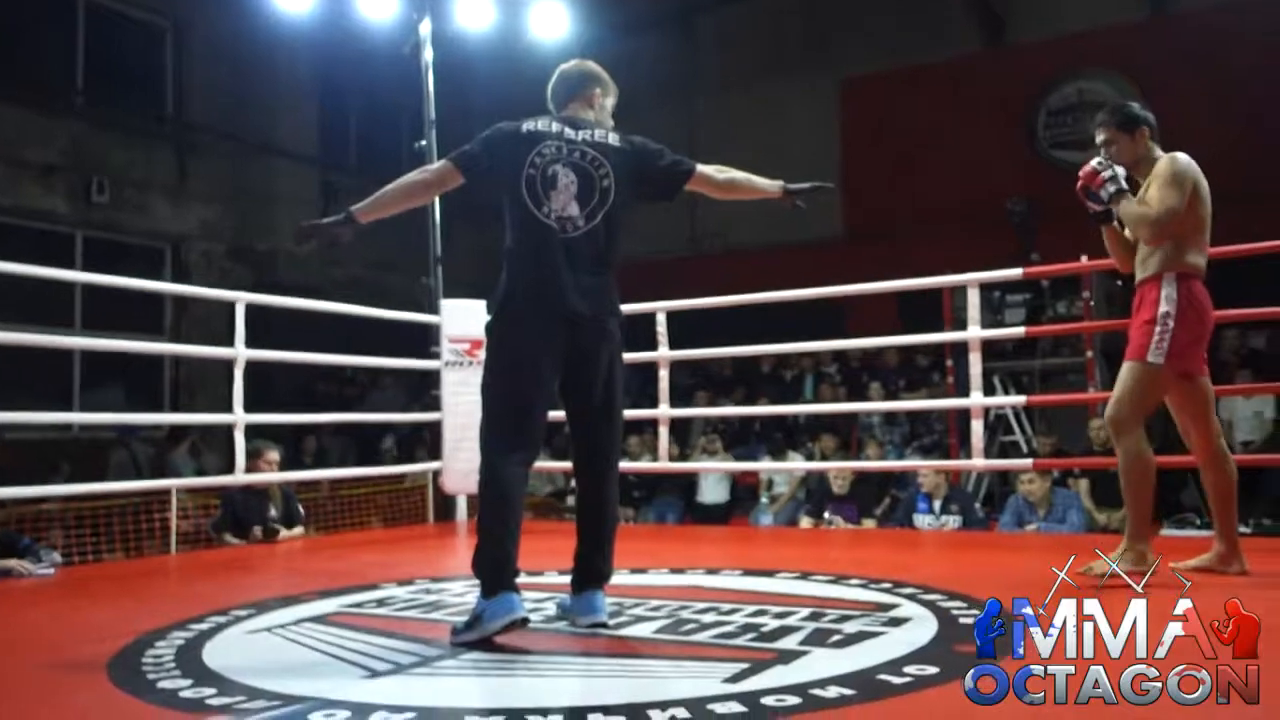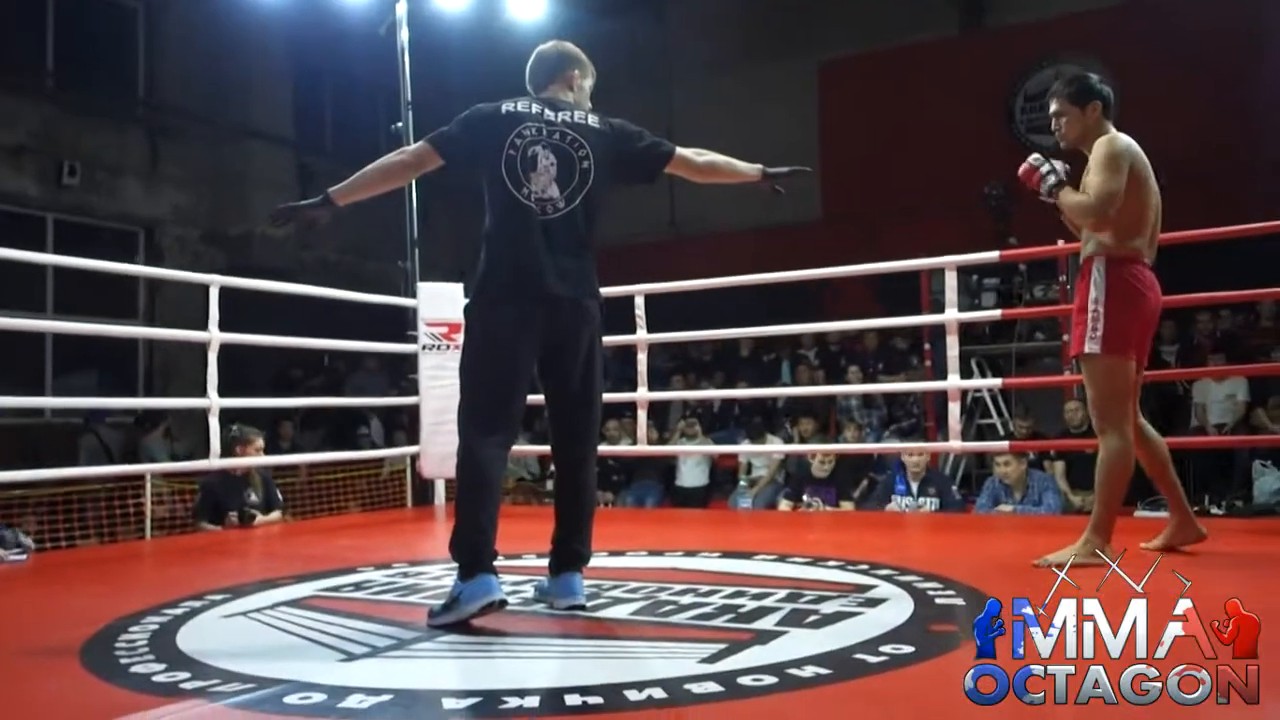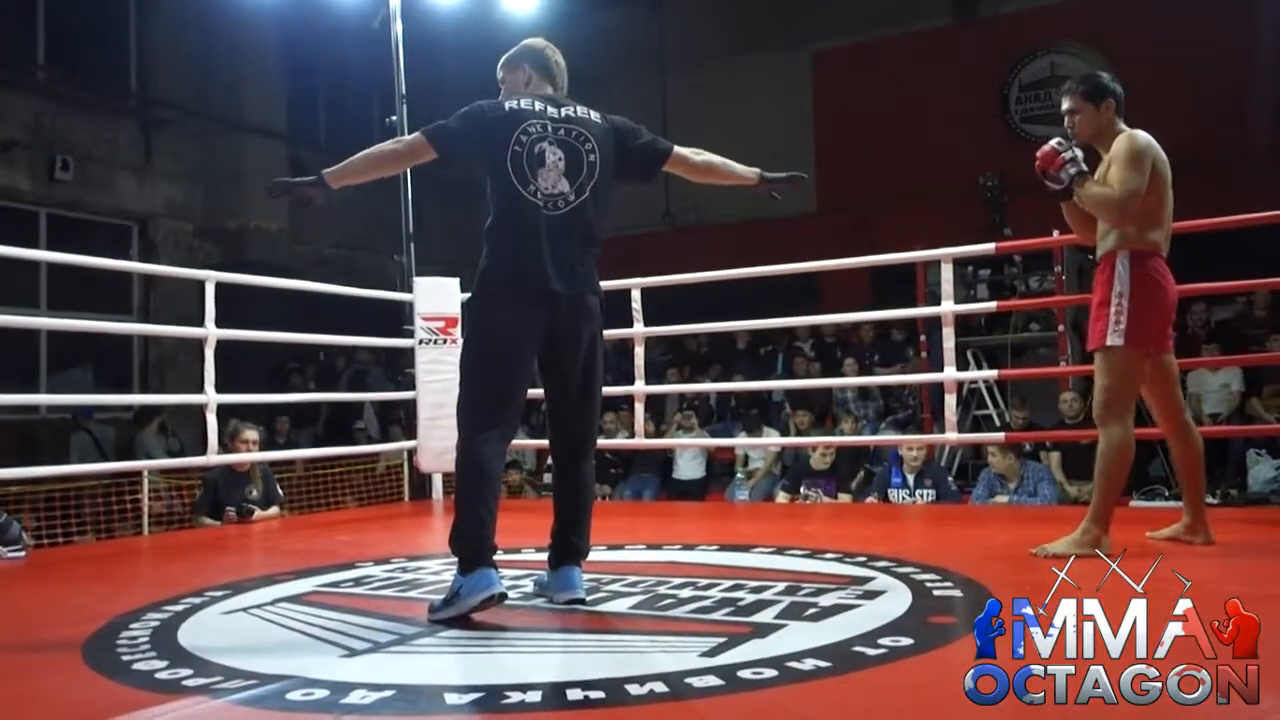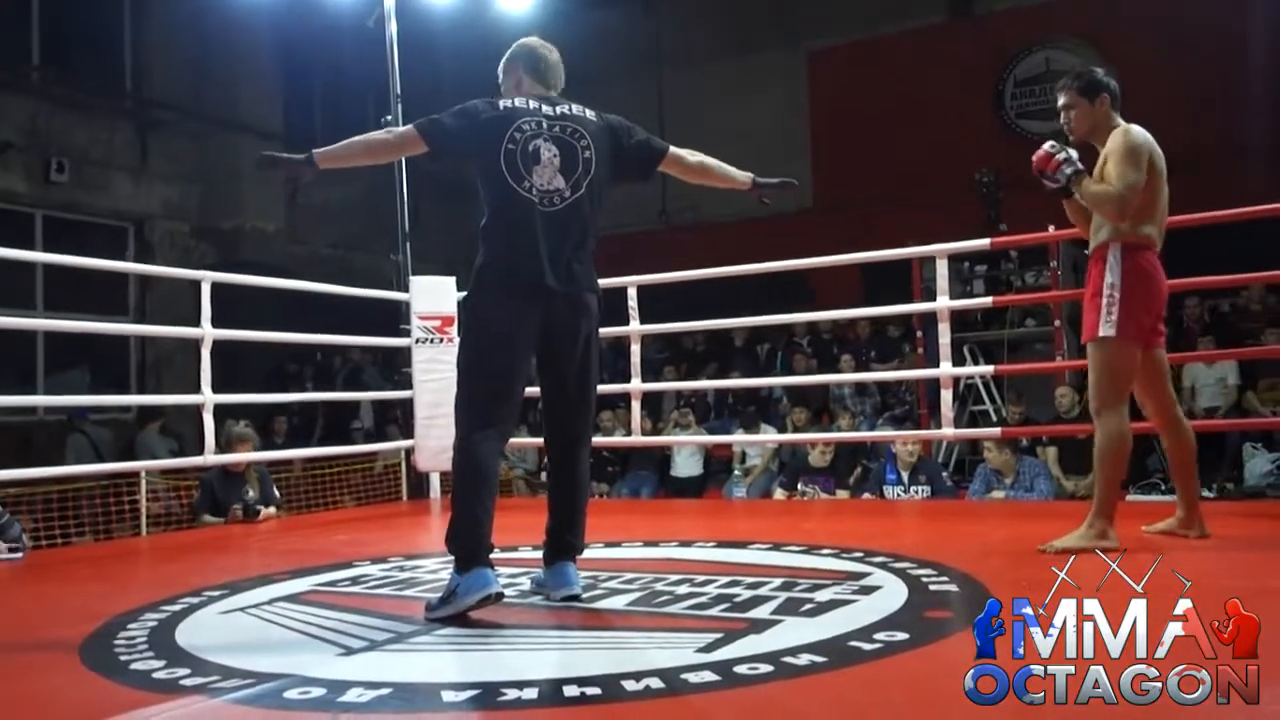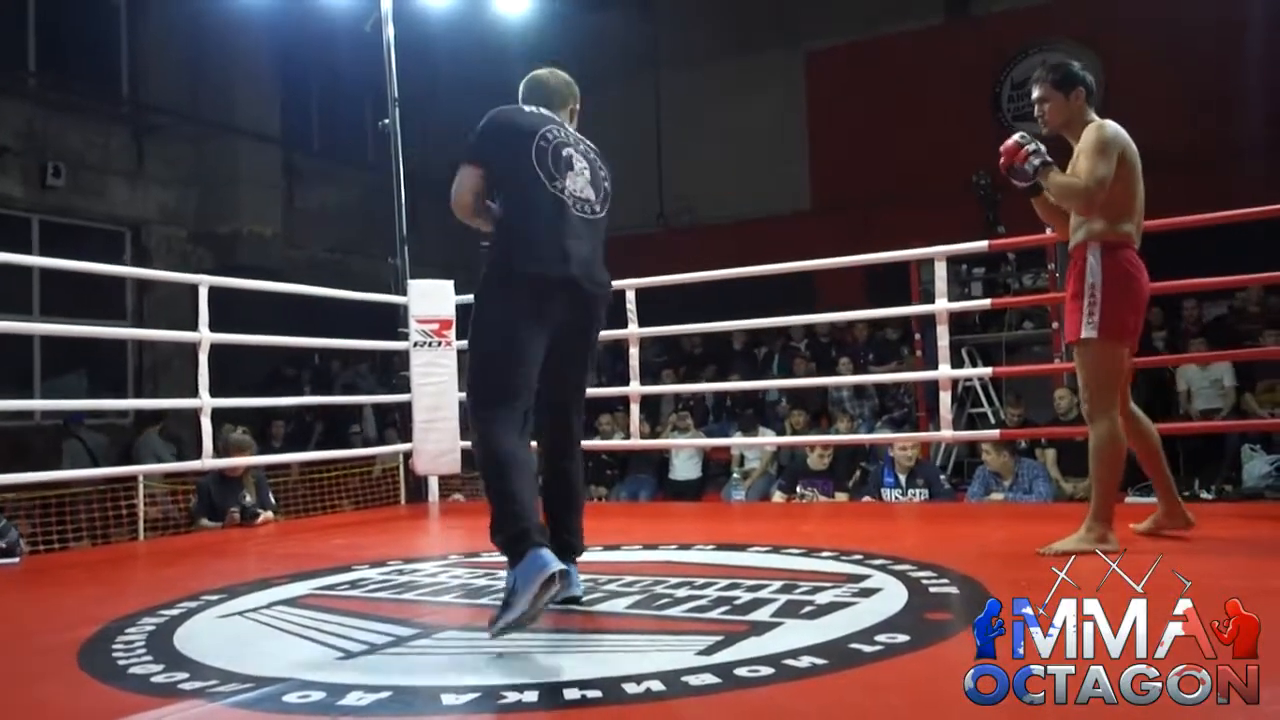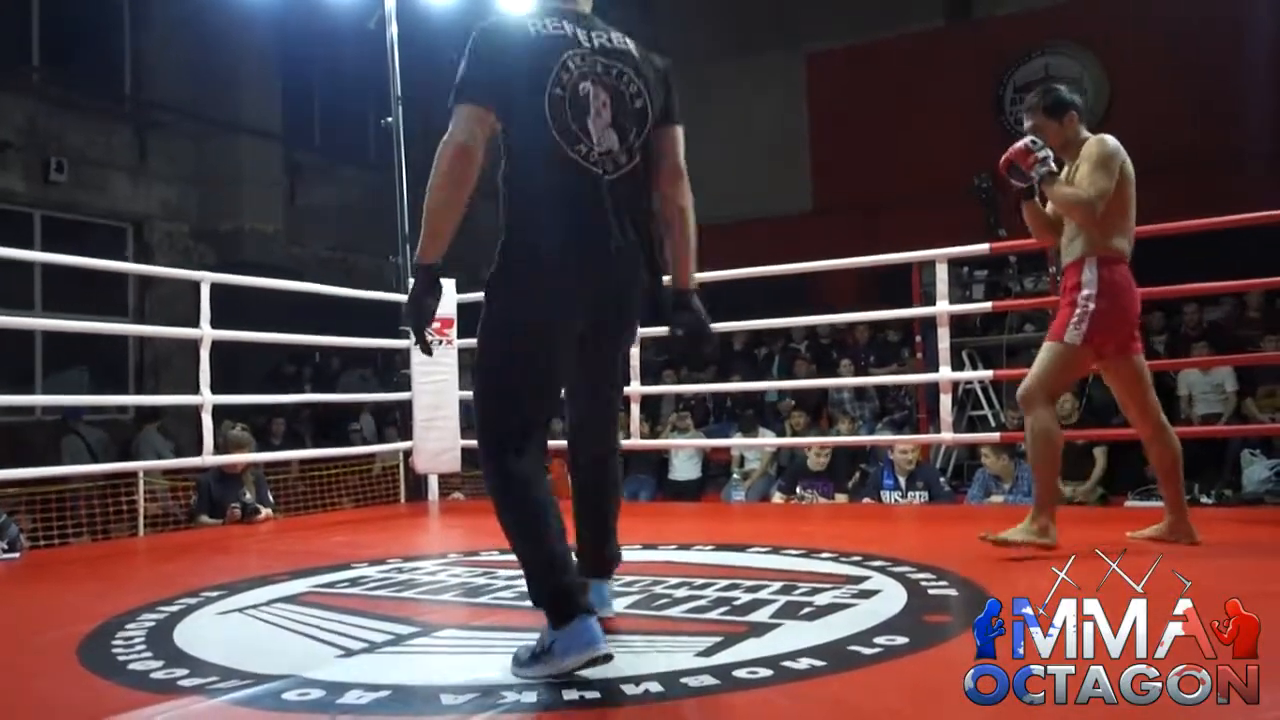
dt=0.5s
person 1, frame 1
left shoulder: (511, 138)
right shoulder: (627, 151)
left elbow: (429, 180)
right elbow: (716, 180)
left wrist: (351, 219)
right wrist: (784, 189)
left hip: (525, 316)
right hip: (594, 320)
left knee: (506, 450)
right knee: (597, 457)
left ankle: (498, 593)
right ankle: (589, 591)
person 1, frame 2
left shoulder: (490, 120)
right shoulder: (606, 133)
left elbow: (408, 161)
right elbow: (695, 163)
left wrist: (328, 200)
right wrist: (763, 173)
left hip: (505, 298)
right hip: (574, 302)
left knee: (486, 432)
right knee: (576, 440)
left ankle: (477, 575)
right ankle: (568, 573)
person 1, frame 3
left shoulder: (492, 118)
right shoulder: (606, 129)
left elbow: (404, 150)
right elbow: (691, 162)
left wrist: (323, 181)
right wrist: (760, 178)
left hip: (507, 294)
right hip: (576, 297)
left knee: (485, 426)
right knee: (574, 434)
left ankle: (476, 569)
right ankle: (566, 568)
person 1, frame 4
left shoulder: (484, 117)
right shoulder: (602, 128)
left elbow: (393, 142)
right elbow: (685, 162)
left wrist: (311, 160)
right wrist: (752, 182)
left hip: (504, 292)
right hip: (573, 295)
left knee: (482, 425)
right knee: (570, 432)
left ankle: (473, 568)
right ankle: (562, 564)
person 1, frame 5
left shoulder: (504, 123)
right shoulder: (595, 158)
left elbow: (464, 197)
left hip: (523, 282)
right hip: (588, 291)
left knee: (500, 421)
right knee: (561, 432)
left ankle: (532, 556)
right ankle: (563, 561)
person 1, frame 6
right shoulder: (644, 63)
left elbow: (462, 148)
right elbow: (674, 178)
left wrist: (426, 268)
right wrist: (682, 290)
left hip: (537, 275)
right hip: (621, 277)
left knee: (509, 446)
right knee: (595, 437)
left ankle: (571, 621)
right ankle: (595, 583)
person 2, frame 1
left shoulder: (1173, 166)
right shoulder: (1151, 183)
left elbow: (1157, 227)
right elbow: (1131, 261)
left wrist: (1114, 192)
right wrist: (1104, 212)
left hip: (1172, 302)
right hip: (1167, 305)
left knee: (1122, 418)
right knee: (1204, 438)
left ankle: (1135, 548)
right ankle: (1227, 551)
person 2, frame 2
left shoulder: (1111, 147)
right shoulder: (1121, 154)
left elbow: (1098, 214)
left wrist: (1055, 186)
right wrist: (1060, 194)
left hip: (1111, 284)
right hip: (1133, 283)
left knee: (1110, 422)
right knee: (1127, 420)
left ankle: (1096, 542)
right ankle: (1182, 520)
person 2, frame 3
left shoulder: (1133, 144)
right shoulder: (1115, 157)
left elbow: (1119, 210)
right elbow: (1091, 231)
left wrist: (1077, 174)
right wrist: (1064, 188)
left hip: (1131, 280)
right hip: (1141, 283)
left knee: (1112, 411)
right knee: (1171, 412)
left ankle: (1093, 531)
right ankle: (1195, 521)
person 2, frame 4
left shoulder: (1127, 138)
right shoulder: (1116, 150)
left elbow: (1119, 207)
right elbow: (1095, 224)
left wrist: (1075, 173)
right wrist: (1064, 186)
left hip: (1122, 272)
right hip: (1132, 276)
left knee: (1106, 403)
right knee: (1161, 405)
left ankle: (1100, 525)
right ankle: (1189, 514)
person 2, frame 5
left shoulder: (1101, 133)
right shoulder: (1088, 146)
left elbow: (1085, 201)
right elbow: (1067, 224)
left wrist: (1043, 166)
right wrist: (1032, 185)
left hip: (1103, 271)
right hip: (1113, 273)
left knee: (1099, 407)
right knee: (1116, 405)
left ankle: (1098, 528)
right ankle: (1171, 509)
person 2, frame 6
left shoulder: (1101, 149)
right shoulder: (1072, 166)
left elbow: (1088, 211)
right elbow: (1049, 234)
left wrist: (1046, 175)
right wrist: (1027, 189)
left hip: (1097, 287)
right hip: (1101, 291)
left knee: (1034, 397)
right knee: (1145, 413)
left ankle: (1041, 521)
right ankle: (1178, 520)
